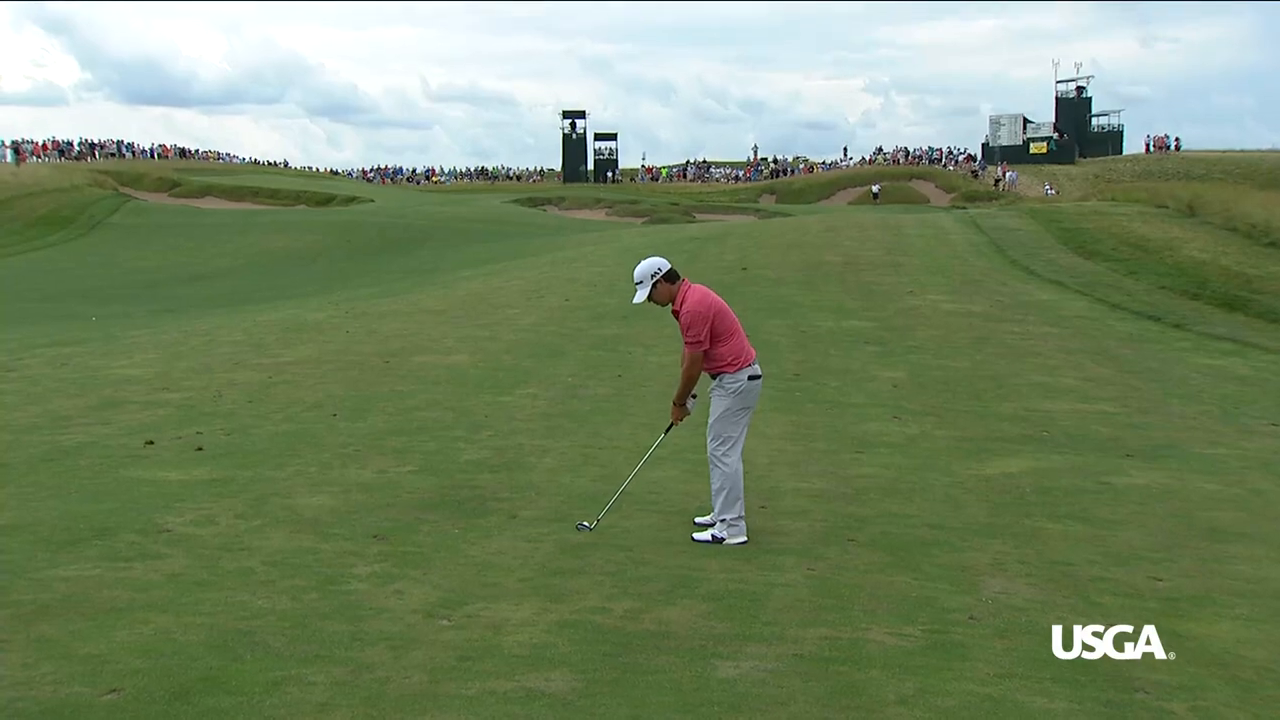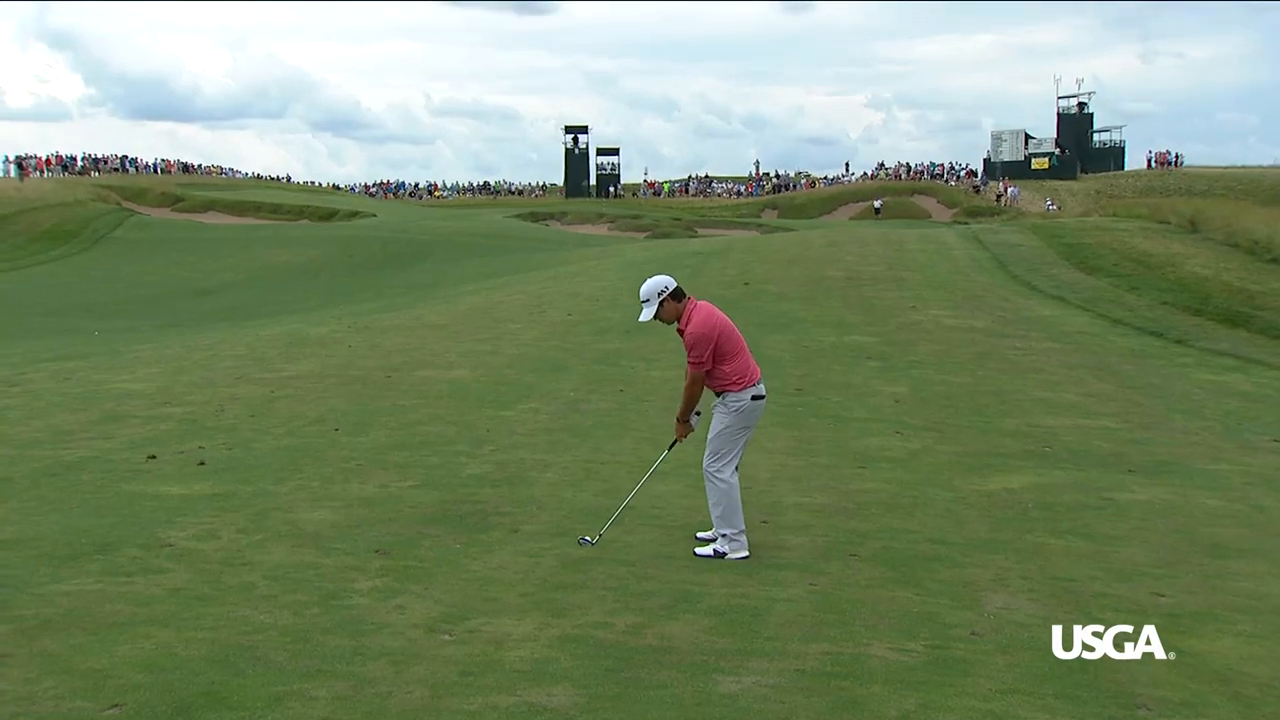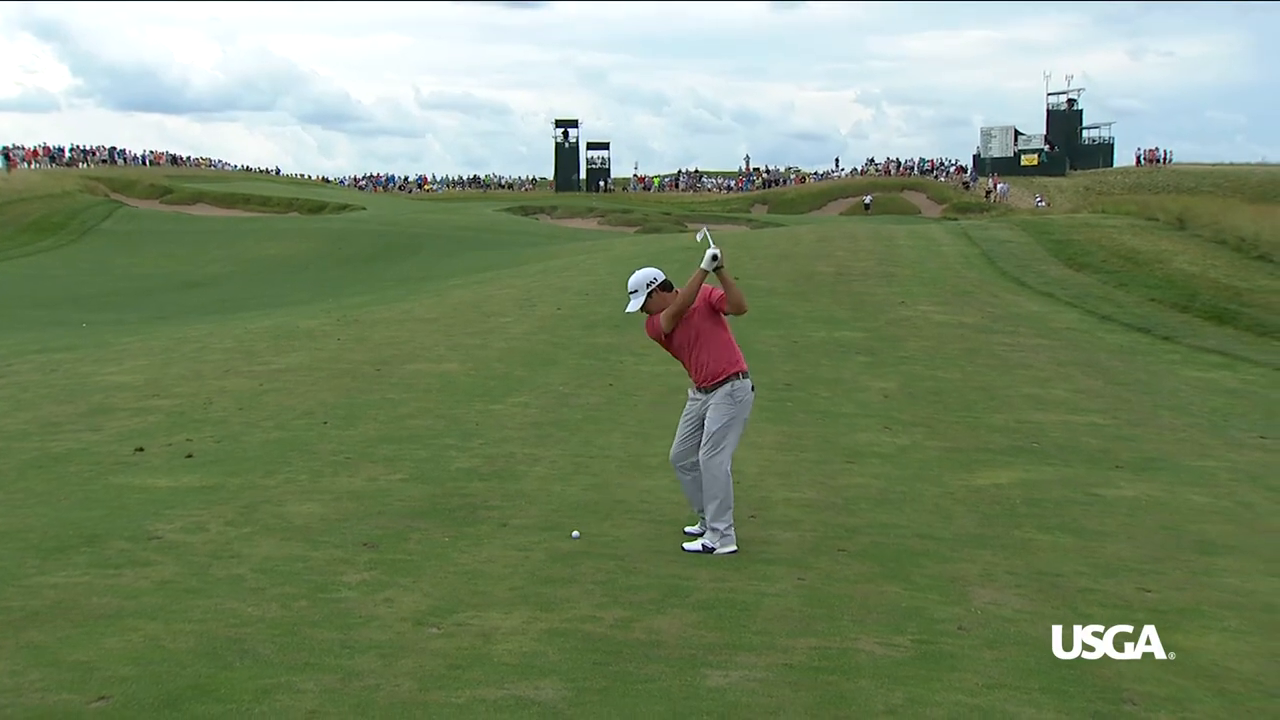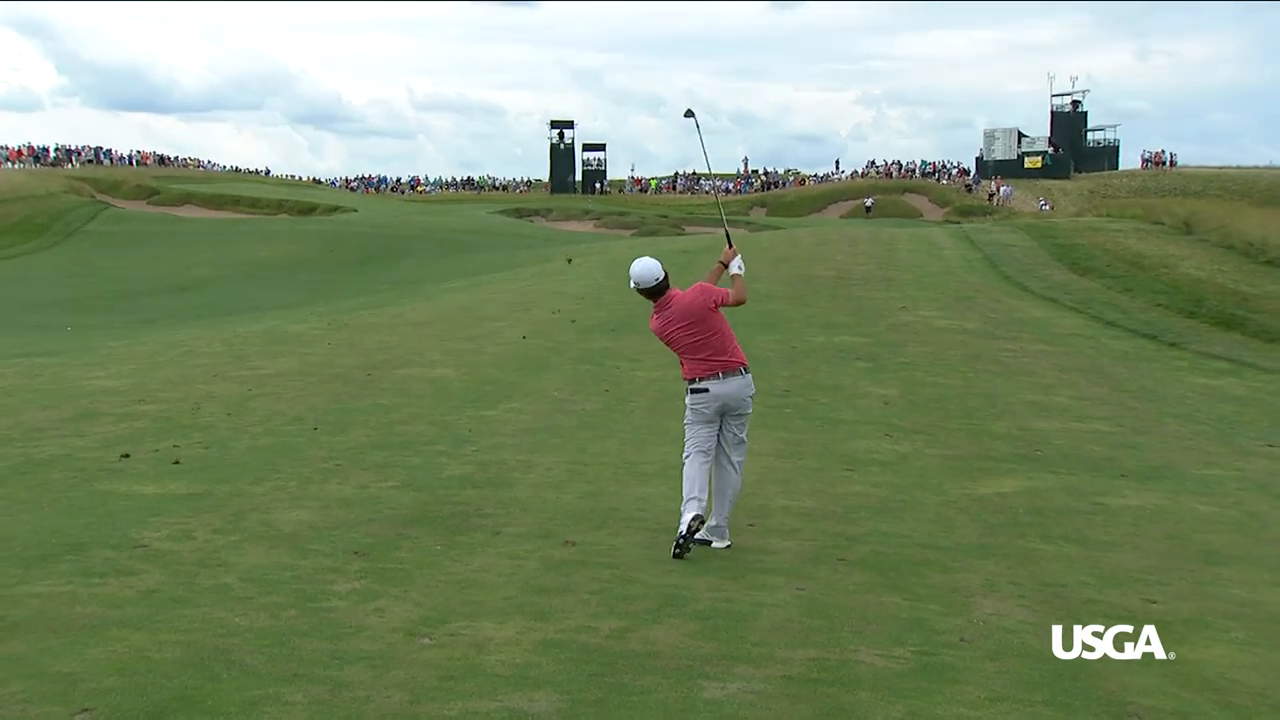
dt=0.7s
person 1, frame 1
left shoulder: (693, 308)
right shoulder: (690, 296)
left elbow: (693, 364)
right elbow: (689, 354)
left wrist: (678, 402)
right wrist: (683, 396)
left hip: (736, 380)
right hip: (734, 377)
left knee: (723, 452)
right knee: (719, 448)
left ankle: (731, 528)
right ankle: (724, 514)
person 1, frame 2
left shoulder: (698, 329)
right shoulder: (697, 311)
left elbow: (695, 383)
right elbow: (691, 369)
left wrist: (681, 419)
right wrist: (685, 413)
left hip: (739, 398)
right hip: (740, 394)
left knee: (717, 467)
right knee: (721, 464)
left ankle: (733, 542)
right ankle: (725, 528)
person 1, frame 3
left shoulder: (705, 294)
right shoulder: (654, 324)
left elbow: (740, 307)
right elbow: (676, 311)
left wrist: (720, 270)
right wrist: (703, 269)
left hip: (731, 390)
right hip: (701, 394)
left knee: (713, 461)
right knee: (682, 458)
left ankle: (721, 537)
right ankle: (710, 520)
person 1, frame 4
left shoulder: (657, 324)
right shoulder: (699, 295)
right elbow: (739, 298)
left wrist: (721, 264)
right wrist: (735, 268)
left hip: (704, 392)
right hip: (739, 383)
left knee: (697, 455)
right knee: (731, 459)
left ankle: (692, 514)
right ankle: (717, 529)
